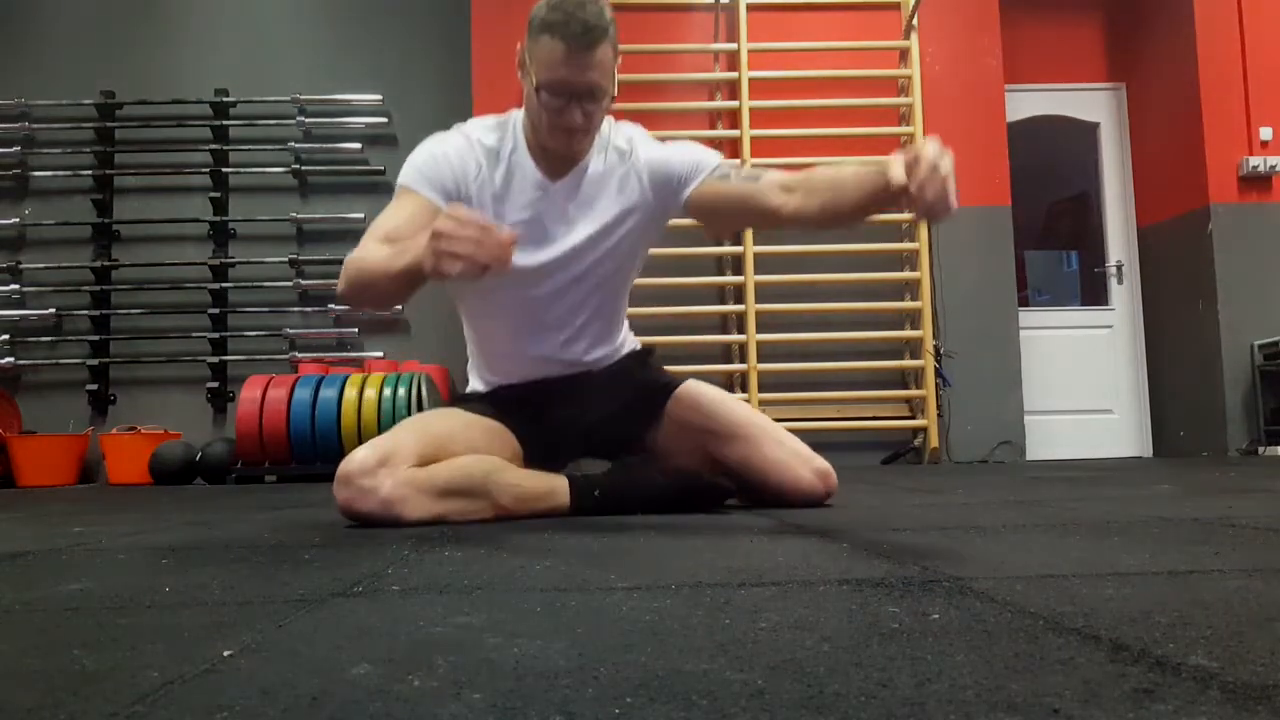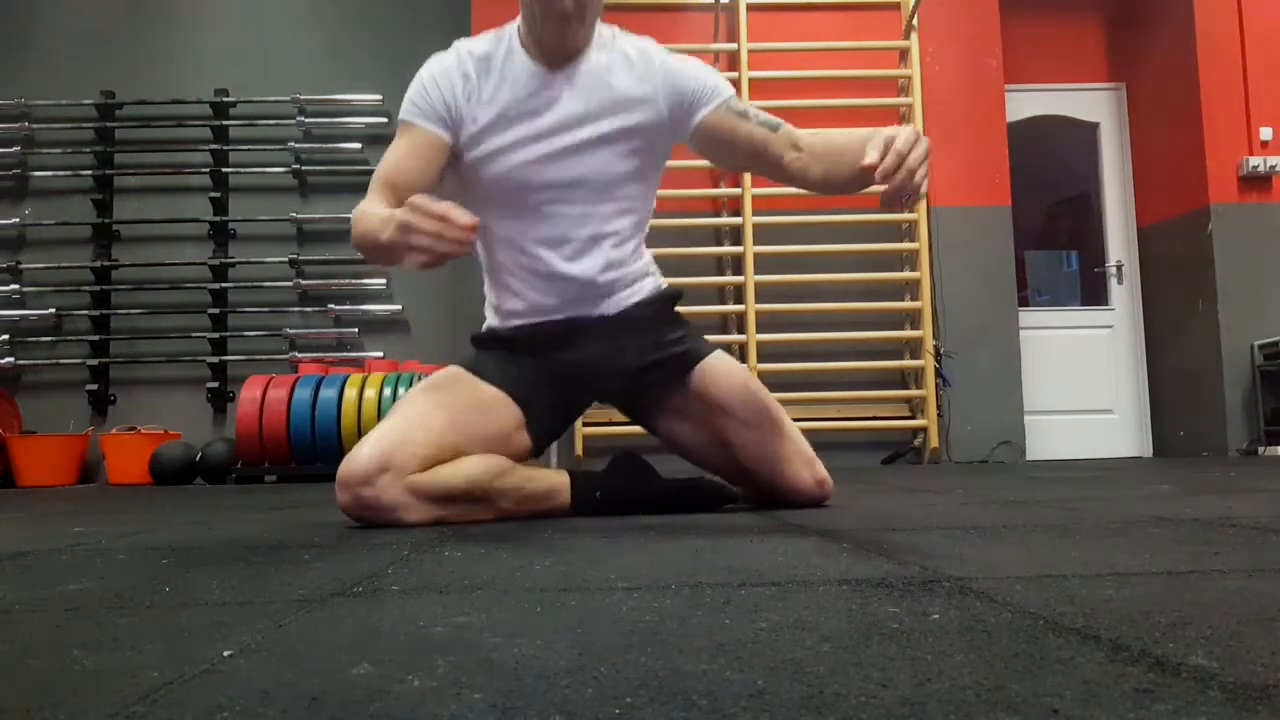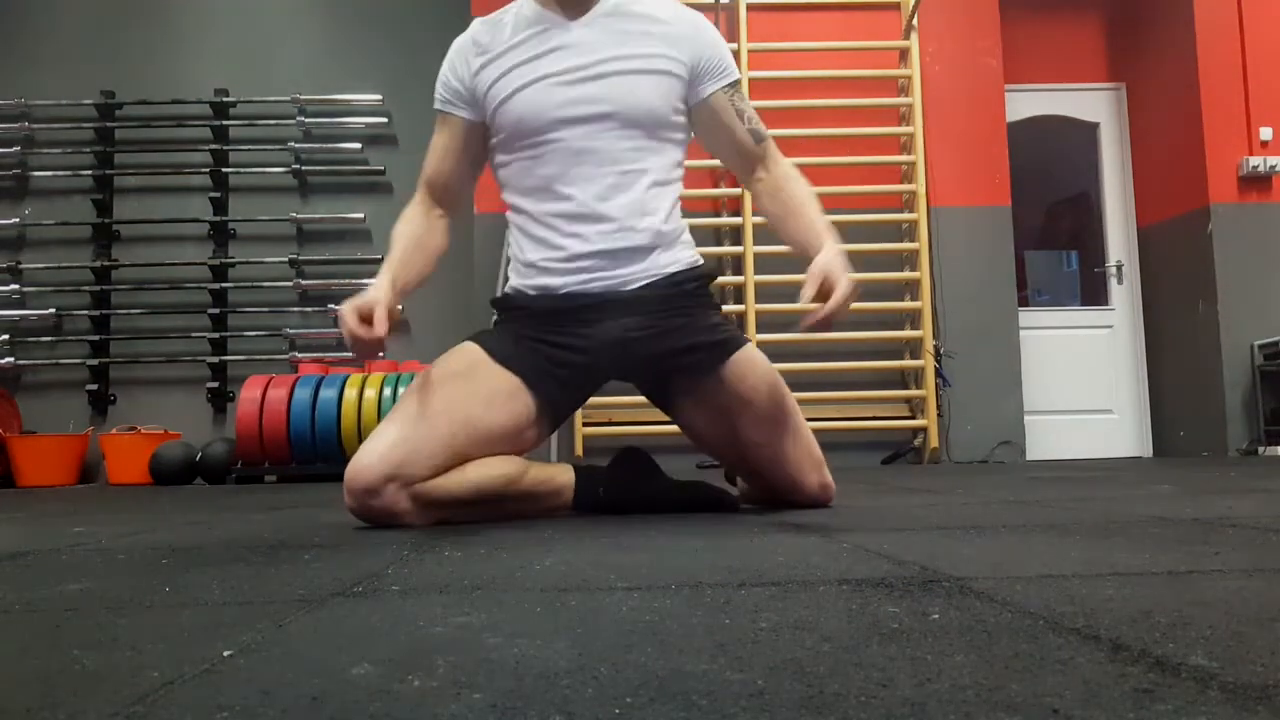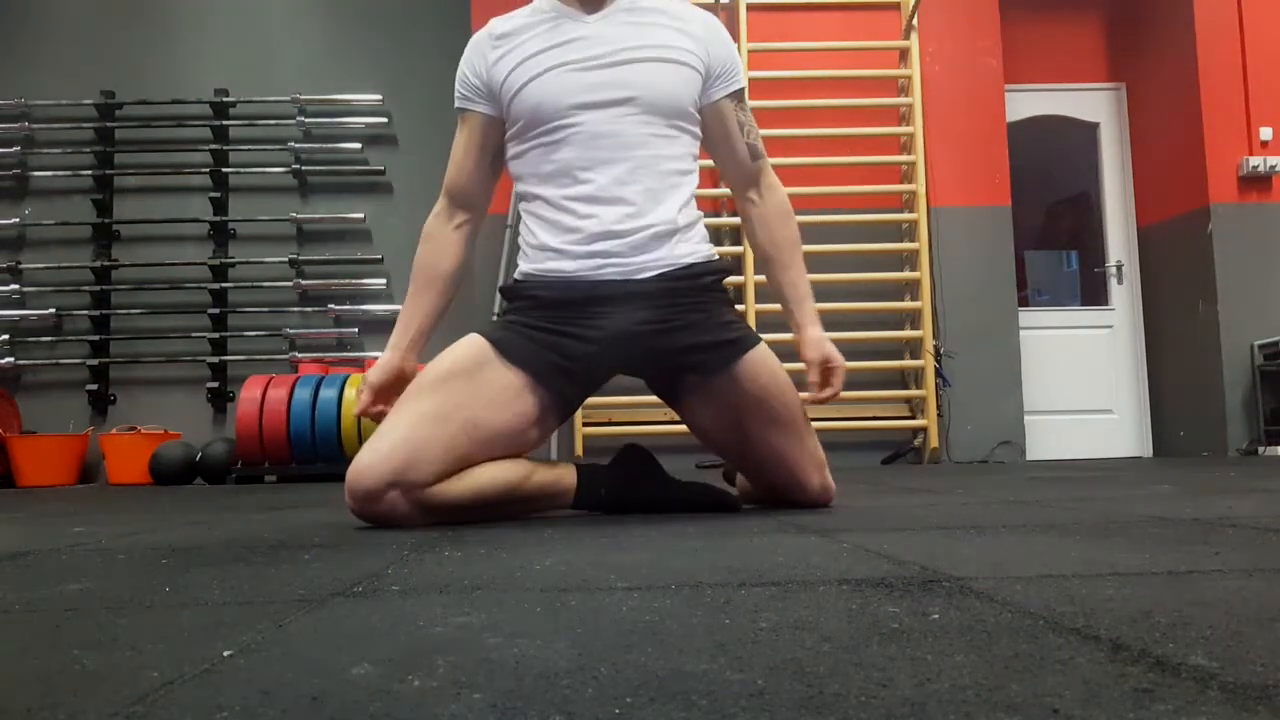
dt=0.3s
person 1, frame 1
left shoulder: (649, 165)
right shoulder: (454, 159)
left elbow: (787, 198)
right elbow: (357, 280)
left wrist: (892, 177)
right wrist: (423, 254)
left hip: (618, 380)
right hip: (505, 402)
left knee: (810, 482)
right knee: (364, 486)
right ankle: (602, 494)
person 1, frame 2
left shoulder: (658, 73)
right shoulder: (454, 77)
left elbow: (794, 153)
right elbow: (376, 209)
left wrist: (877, 149)
right wrist: (401, 227)
left hip: (640, 325)
right hip: (521, 346)
left knee: (804, 486)
right knee: (364, 485)
right ankle: (600, 492)
person 1, frame 3
right shoulder: (479, 49)
left elbow: (760, 167)
right elbow: (435, 205)
left wrist: (825, 248)
right wrist: (386, 286)
left hip: (667, 300)
right hip: (541, 315)
left knee: (807, 488)
right knee: (374, 488)
right ankle: (611, 490)
person 1, frame 4
right shoulder: (496, 46)
left elbow: (754, 187)
right elbow: (459, 211)
left wrist: (806, 321)
right wrist: (402, 346)
left hip: (682, 294)
right hip: (551, 305)
left knee: (808, 488)
right knee: (375, 487)
right ankle: (606, 487)
